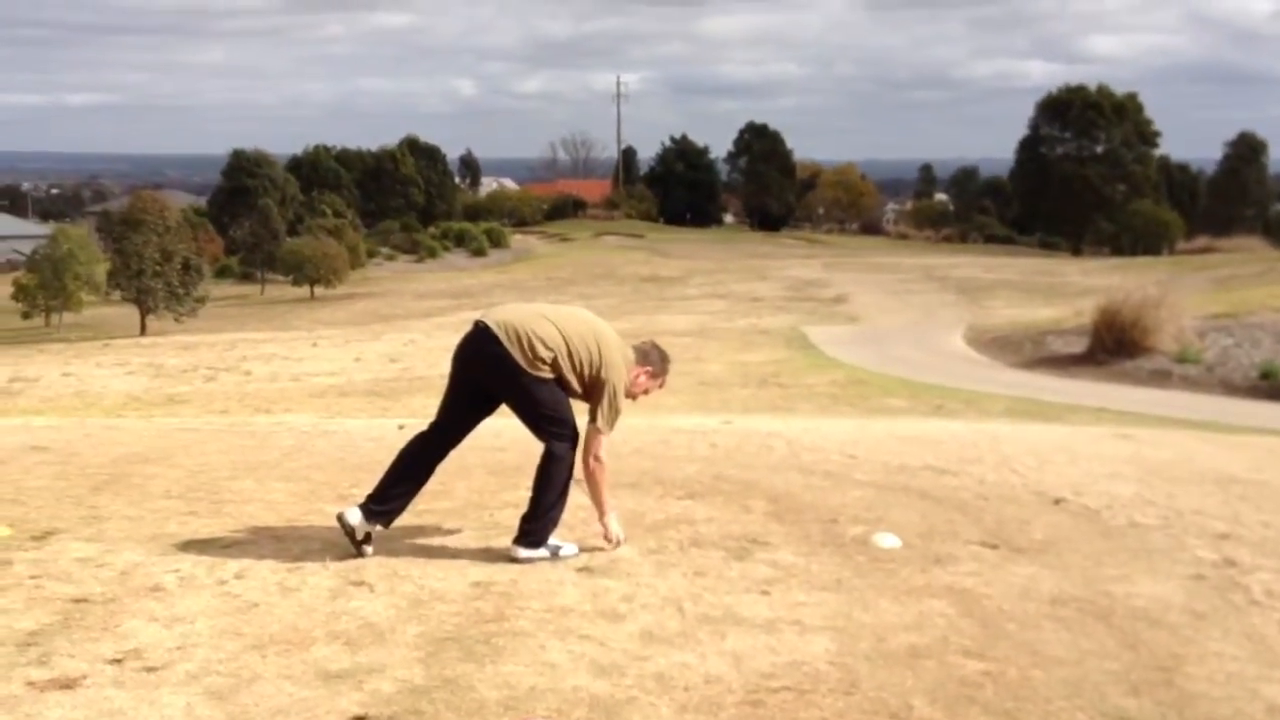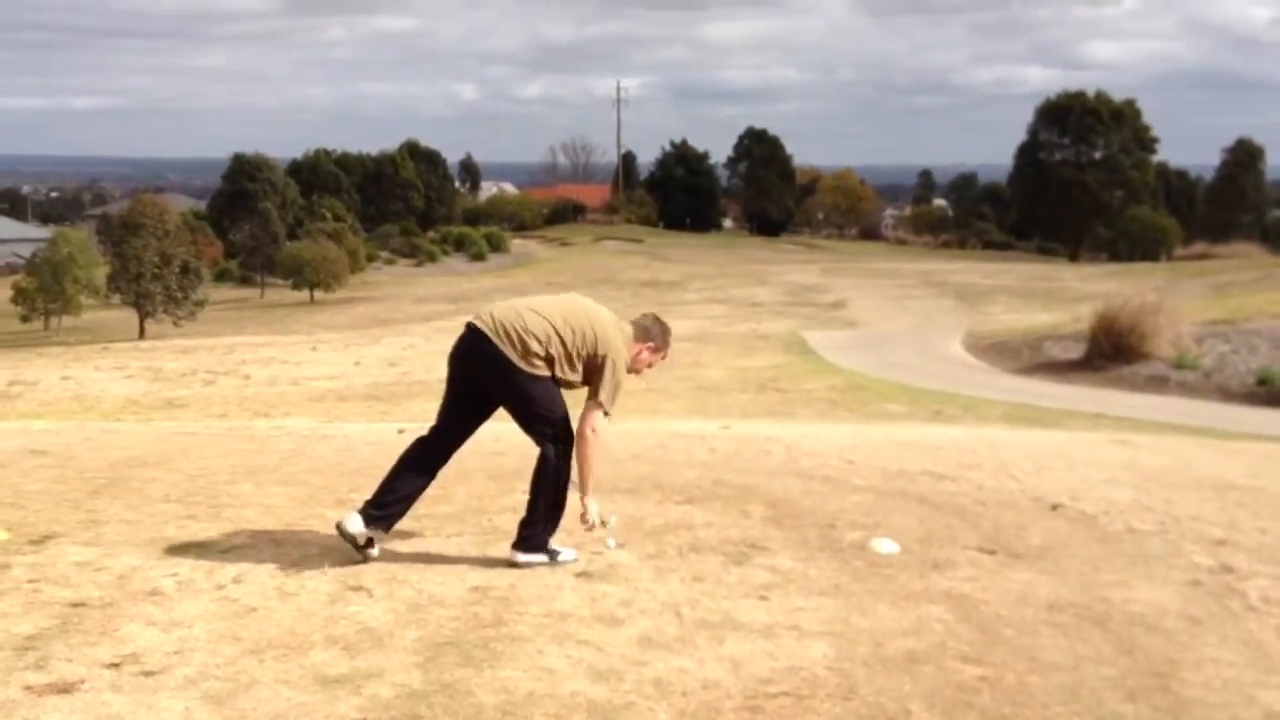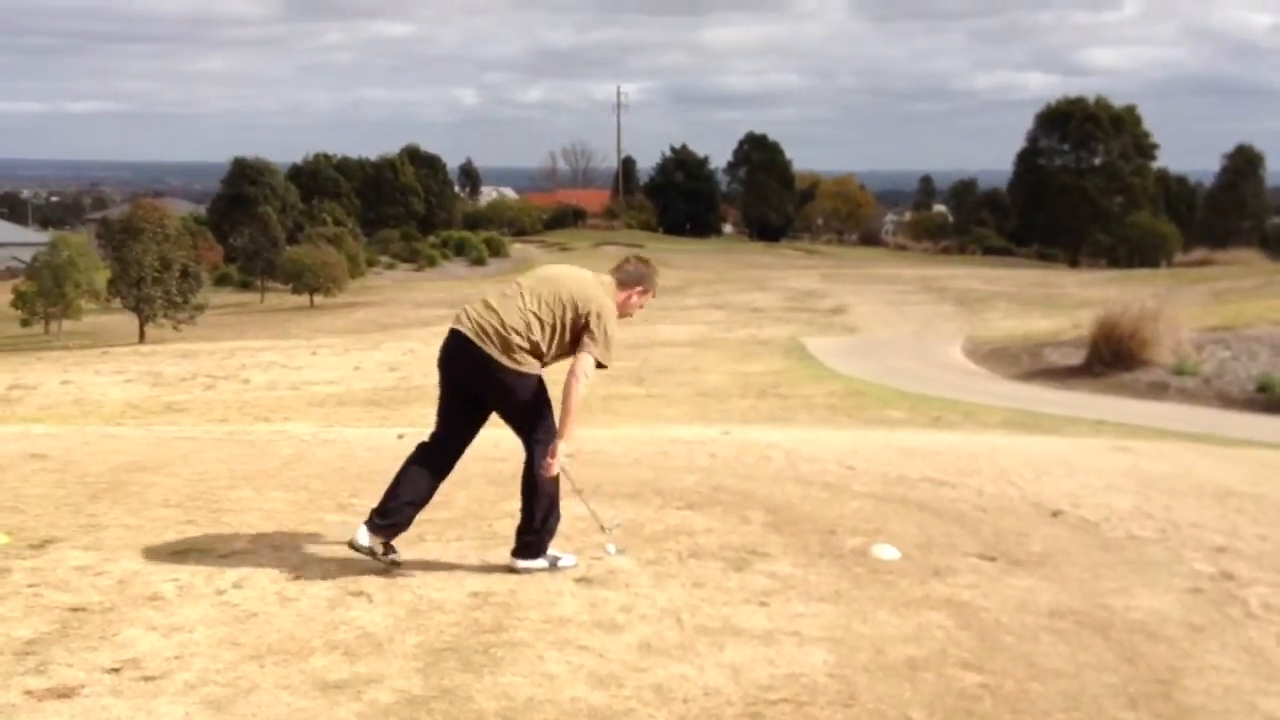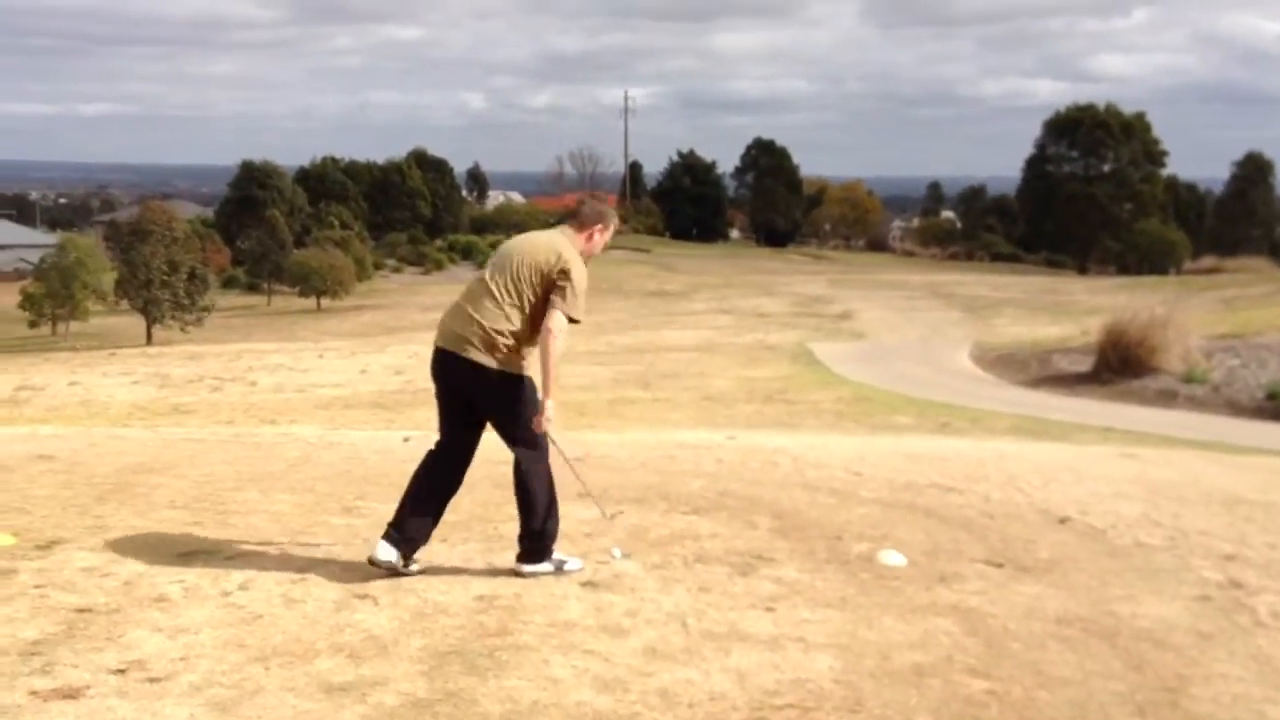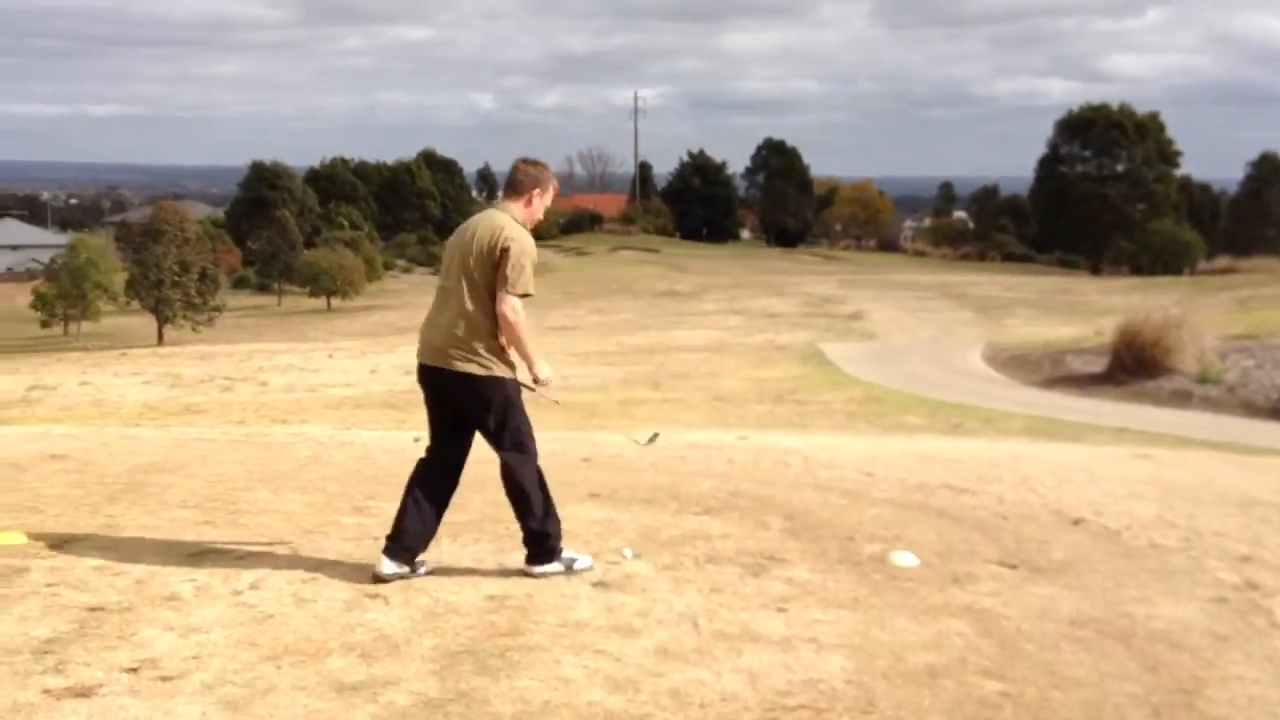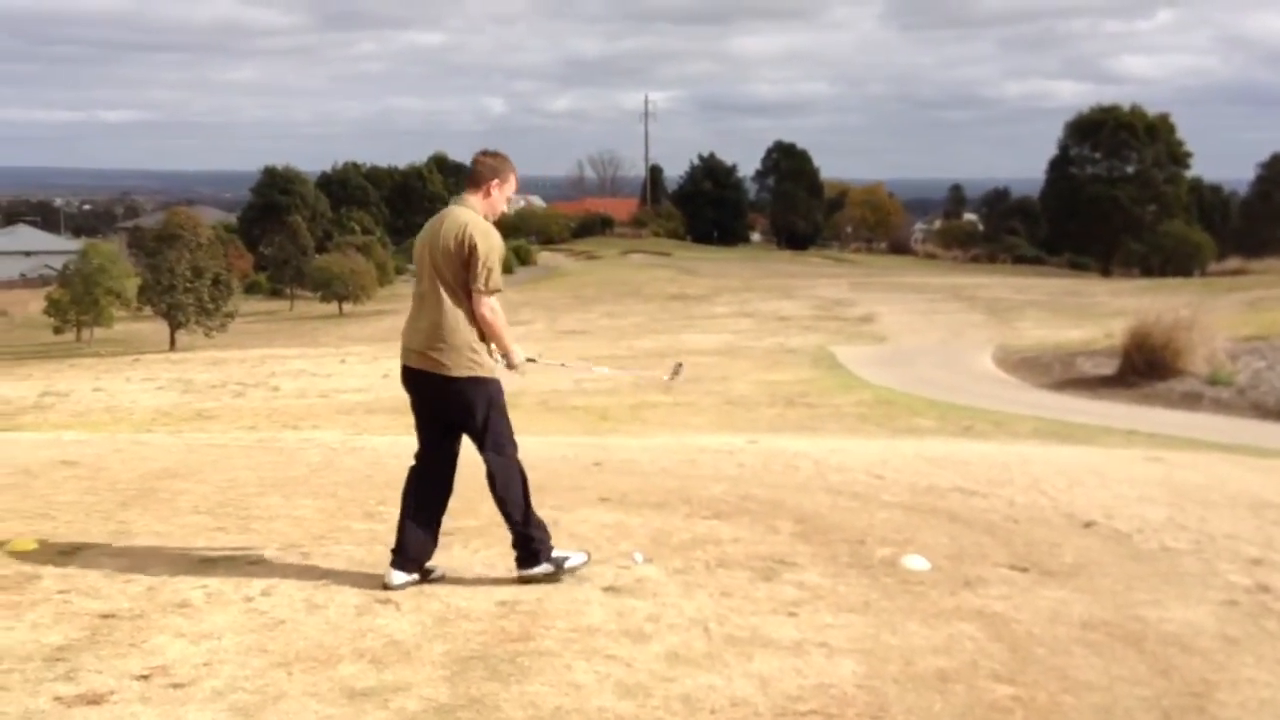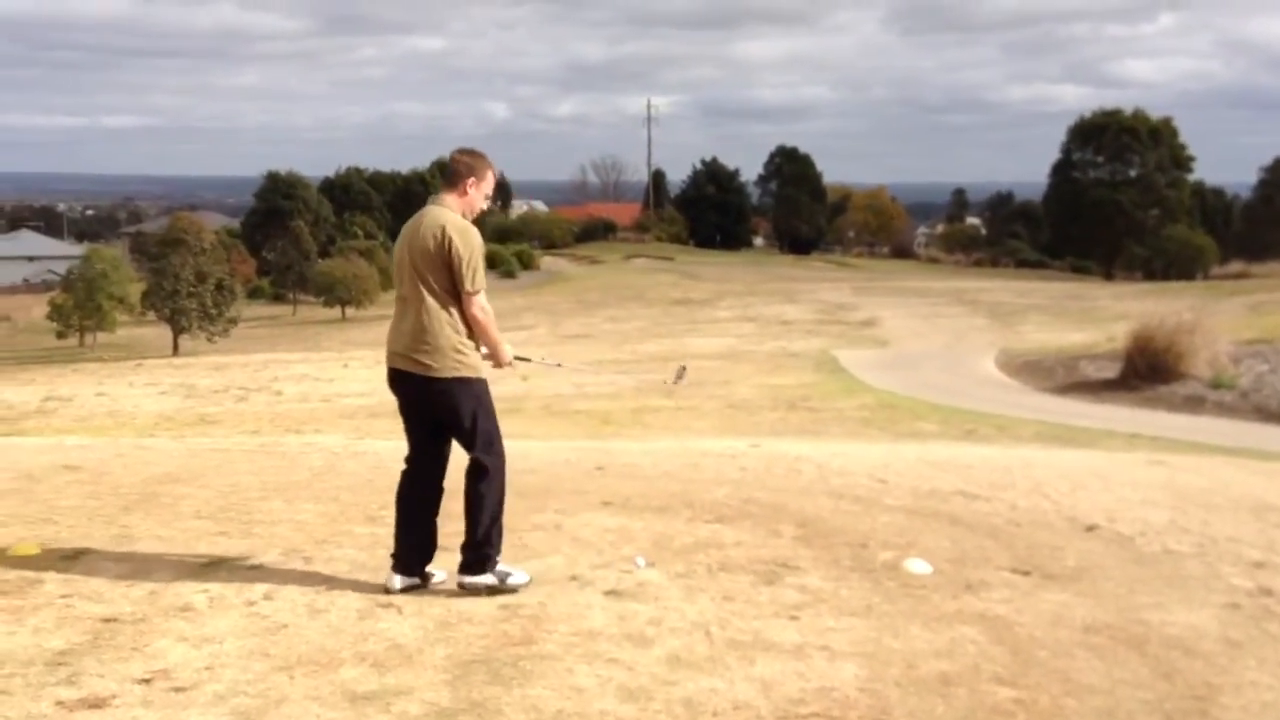
dt=0.2s
person 1, frame 1
left shoulder: (605, 342)
right shoulder: (616, 372)
right elbow: (593, 454)
right wrist: (607, 515)
left hip: (482, 336)
right hip: (519, 354)
left knee: (441, 433)
right knee: (562, 440)
left ankle: (367, 515)
right ankle: (533, 541)
person 1, frame 2
left shoulder: (594, 318)
right shoulder: (616, 349)
right elbow: (589, 429)
right wrist: (587, 496)
left hip: (476, 336)
right hip: (515, 355)
left knee: (441, 438)
right knee: (558, 442)
left ankle: (367, 520)
right ankle: (533, 546)
person 1, frame 3
left shoulder: (568, 275)
right shoulder: (602, 308)
right elbow: (579, 376)
right wrist: (563, 441)
left hip: (463, 336)
right hip: (504, 356)
left knee: (444, 444)
right knee: (542, 447)
left ankle: (376, 530)
right ankle: (533, 551)
person 1, frame 4
left shoulder: (523, 242)
right shoulder: (570, 266)
right elbow: (553, 331)
right wrist: (547, 397)
left hip: (449, 349)
right hip: (492, 361)
left knee: (450, 452)
right knee: (532, 451)
left ankle: (395, 545)
right ankle: (537, 554)
person 1, frame 5
left shoulder: (468, 227)
right shoulder: (517, 239)
right elbow: (507, 310)
left wrist: (510, 355)
right wrist: (535, 363)
left hip: (434, 358)
right hip: (479, 365)
left knee: (441, 456)
right knee: (518, 454)
left ankle: (398, 554)
right ankle: (546, 554)
person 1, frame 6
left shoulder: (431, 228)
right shoulder: (482, 233)
right elbow: (484, 308)
left wrist: (492, 347)
right wrist: (509, 350)
left hip: (418, 362)
right hip: (463, 367)
left knee: (432, 462)
right knee: (502, 457)
left ankle: (406, 563)
right ankle: (533, 554)
person 1, frame 7
left shoulder: (411, 228)
right shoulder: (461, 231)
right elbow: (475, 307)
left wrist: (479, 345)
right wrist: (498, 349)
left hip: (405, 364)
right hip: (450, 368)
left knee: (422, 464)
right knee: (488, 459)
left ankle: (408, 567)
right ankle: (478, 564)
